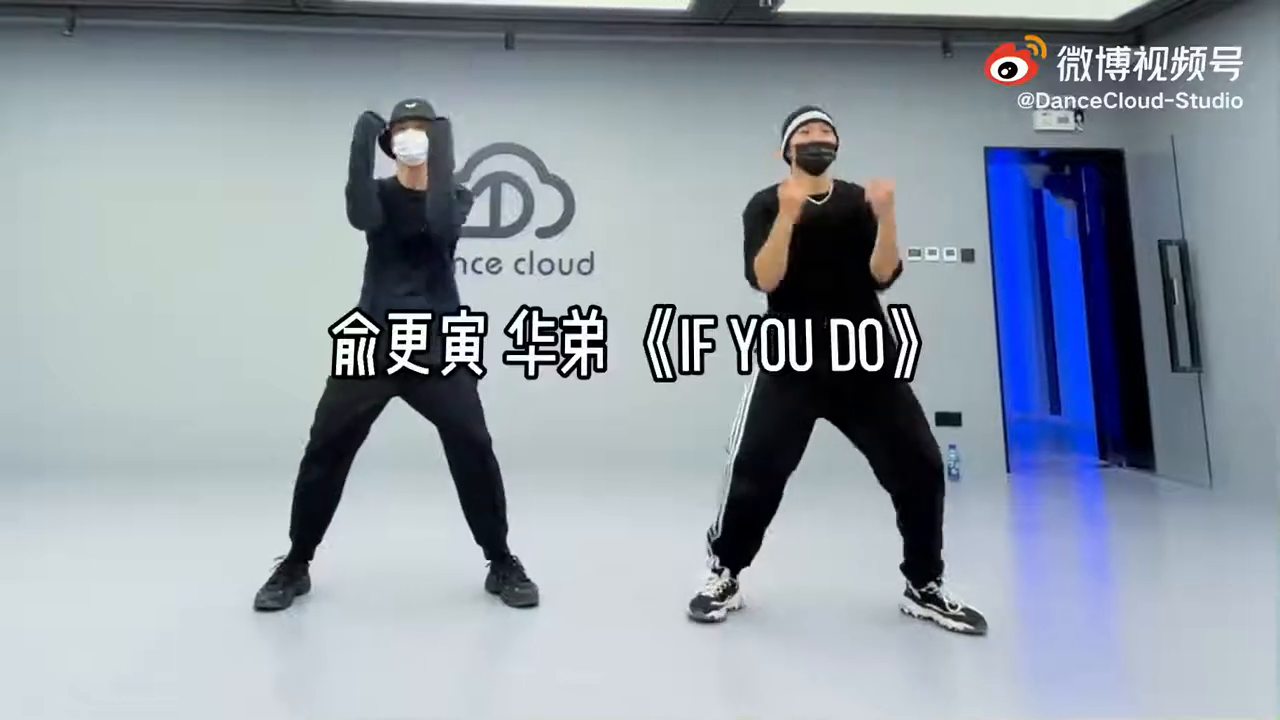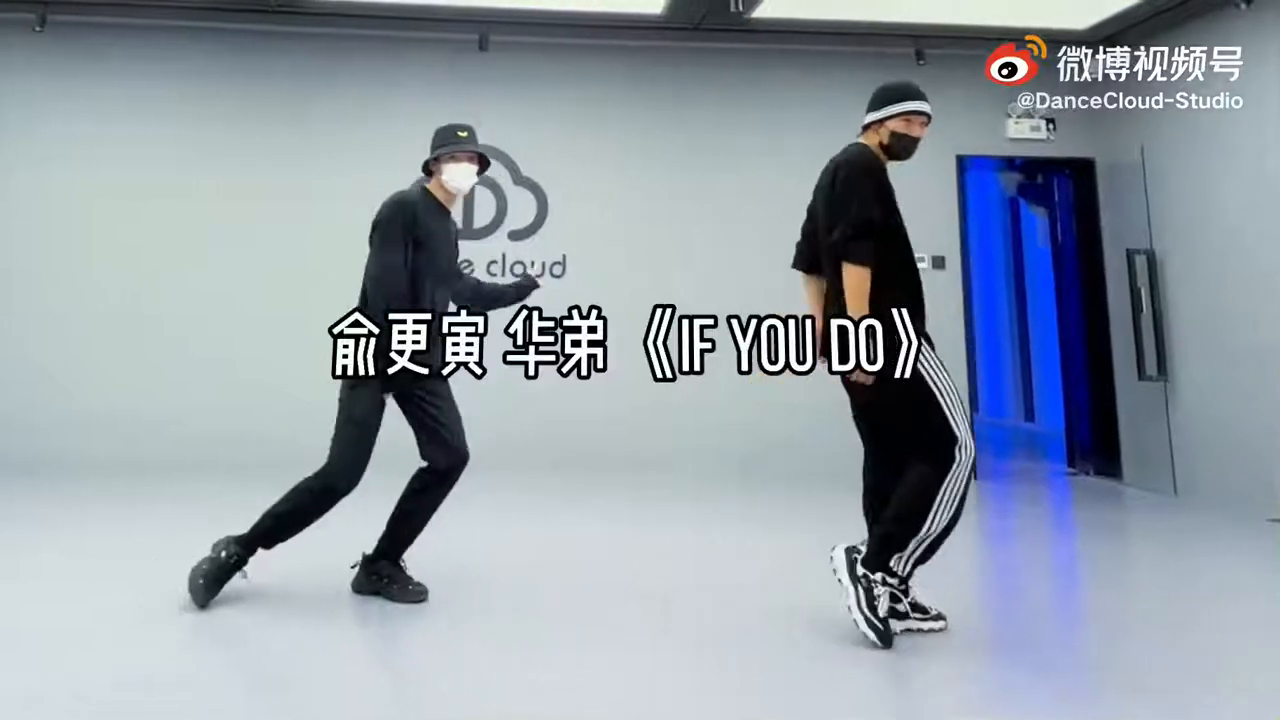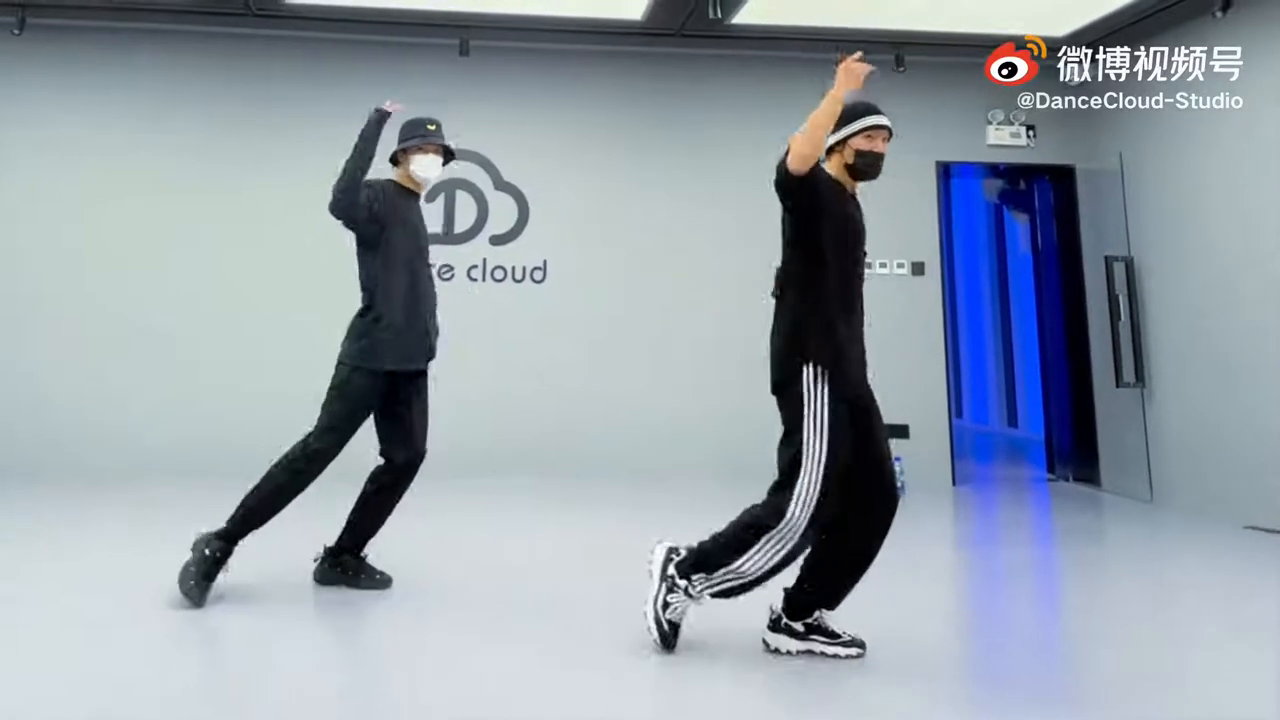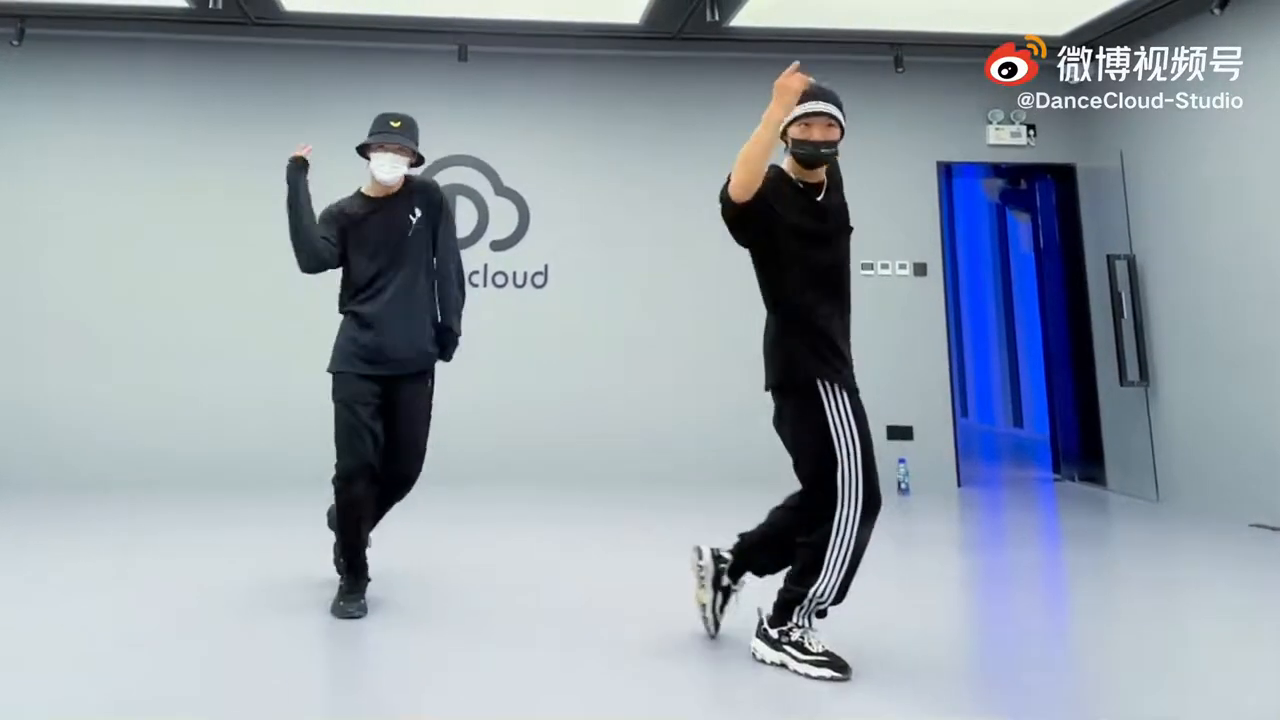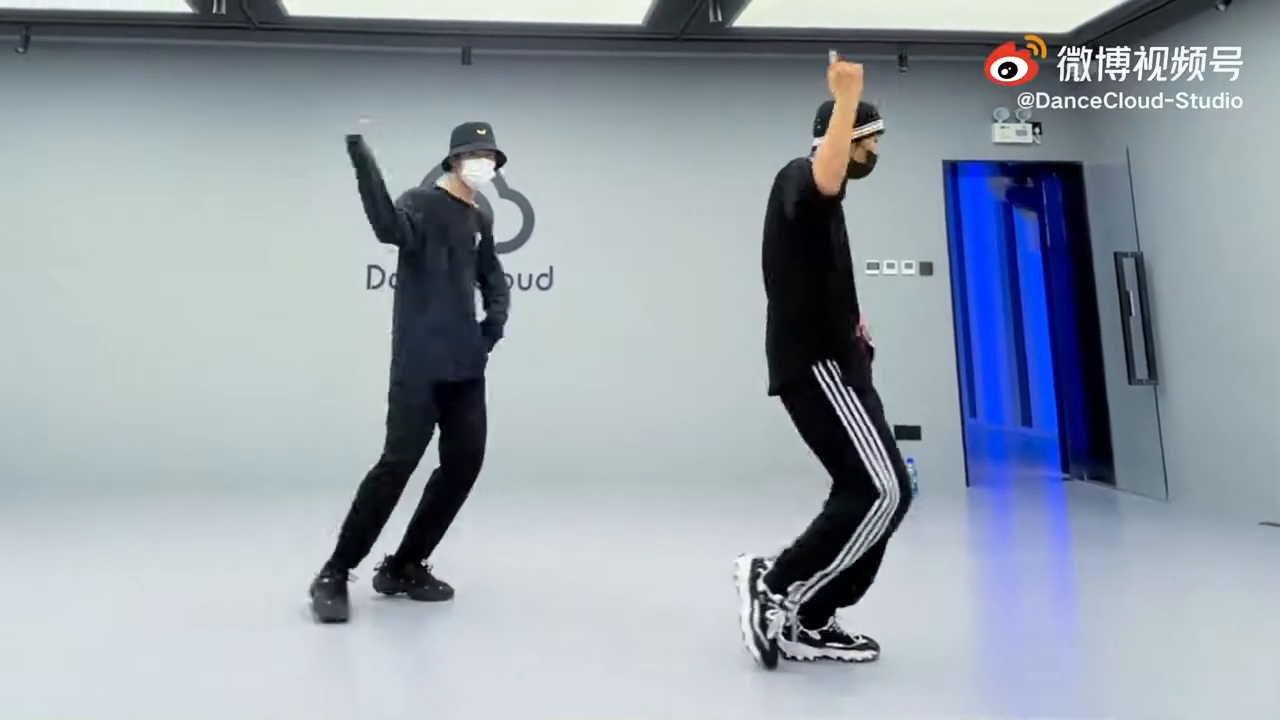
dt=1s
person 1, frame 1
left shoulder: (860, 205)
right shoulder: (764, 206)
left elbow: (881, 275)
right elbow: (766, 281)
left wrist: (886, 217)
right wrist: (787, 218)
left hip: (861, 361)
right hip: (791, 364)
left knee: (921, 466)
right knee: (754, 465)
left ankle: (924, 586)
right ankle: (725, 575)
person 1, frame 2
left shoulder: (842, 173)
right shoulder: (860, 165)
left elbow: (809, 257)
right elbow: (854, 251)
left wrist: (821, 322)
right hip: (887, 334)
left knee: (892, 460)
right knee: (951, 452)
left ankle: (886, 588)
right ankle: (873, 564)
person 1, frame 3
left shoulder: (846, 204)
right shoulder: (814, 193)
right elbow: (798, 161)
right wrist: (839, 93)
left hip: (843, 370)
right hip: (809, 366)
left knee: (874, 500)
right knee: (803, 504)
left ankle: (797, 617)
right ankle: (685, 570)
person 1, frame 4
left shoulder: (831, 179)
right shoulder: (767, 191)
right elbow: (738, 196)
right wrist: (777, 104)
left hip: (824, 361)
right hip: (806, 365)
left knee: (833, 491)
right knee: (851, 500)
left ankle: (730, 563)
right ankle: (784, 629)
person 1, frame 5
left shoulder: (811, 196)
right shoulder: (798, 179)
right elbow: (828, 182)
left wrist: (850, 323)
right wrist: (848, 98)
left hip: (830, 361)
right hip: (812, 361)
left knee: (870, 487)
right knee: (883, 486)
left ankle: (809, 622)
right ankle: (775, 581)
person 2, frame 1
left shoulder: (455, 196)
right shoulder: (379, 193)
left elbow: (442, 229)
right elbow: (360, 218)
left wrist: (441, 153)
right wrist: (361, 144)
left hip: (437, 346)
right hip: (373, 343)
left knee: (473, 446)
right knee: (326, 449)
left ankle: (501, 564)
right ankle: (295, 565)
person 2, frame 2
left shoulder: (445, 226)
right shoulder: (402, 207)
left elbow: (455, 287)
right elbow: (382, 285)
left wrist: (513, 292)
right wrist: (389, 353)
left hip: (423, 359)
right hip: (374, 357)
left knee: (449, 457)
right knee: (343, 473)
left ankle: (382, 565)
right ankle: (240, 549)
person 2, frame 3
left shoulder: (412, 208)
right shoulder: (378, 196)
right elbow: (342, 203)
right wrist: (374, 126)
left hip: (410, 358)
right hip: (372, 355)
left knee: (406, 456)
right knee: (318, 448)
left ankle: (342, 557)
right ankle: (219, 545)
person 2, frame 4
left shoulder: (428, 197)
right shoulder: (342, 215)
left elbow: (449, 263)
right elbow: (311, 259)
left wrist: (451, 323)
right wrist: (299, 178)
left hip: (415, 362)
right hip: (359, 361)
left knee: (404, 467)
right knee: (355, 467)
left ankle: (350, 523)
right ankle: (353, 576)
person 2, frame 5
left shoulder: (479, 222)
right shoulder: (423, 201)
right elbow: (392, 229)
left wrist: (495, 319)
right wrist: (361, 156)
left hip: (465, 367)
right hip: (417, 364)
left knee: (464, 465)
right knee: (399, 462)
left ankle: (405, 565)
right ankle: (337, 571)
